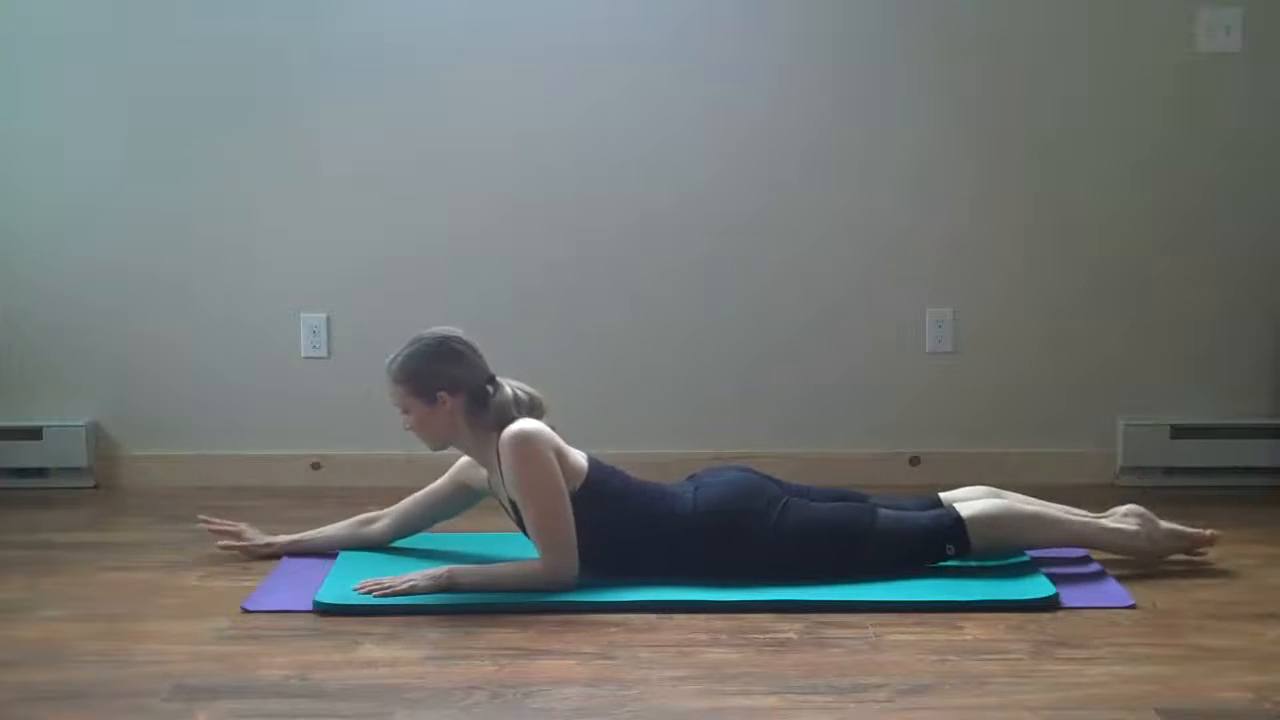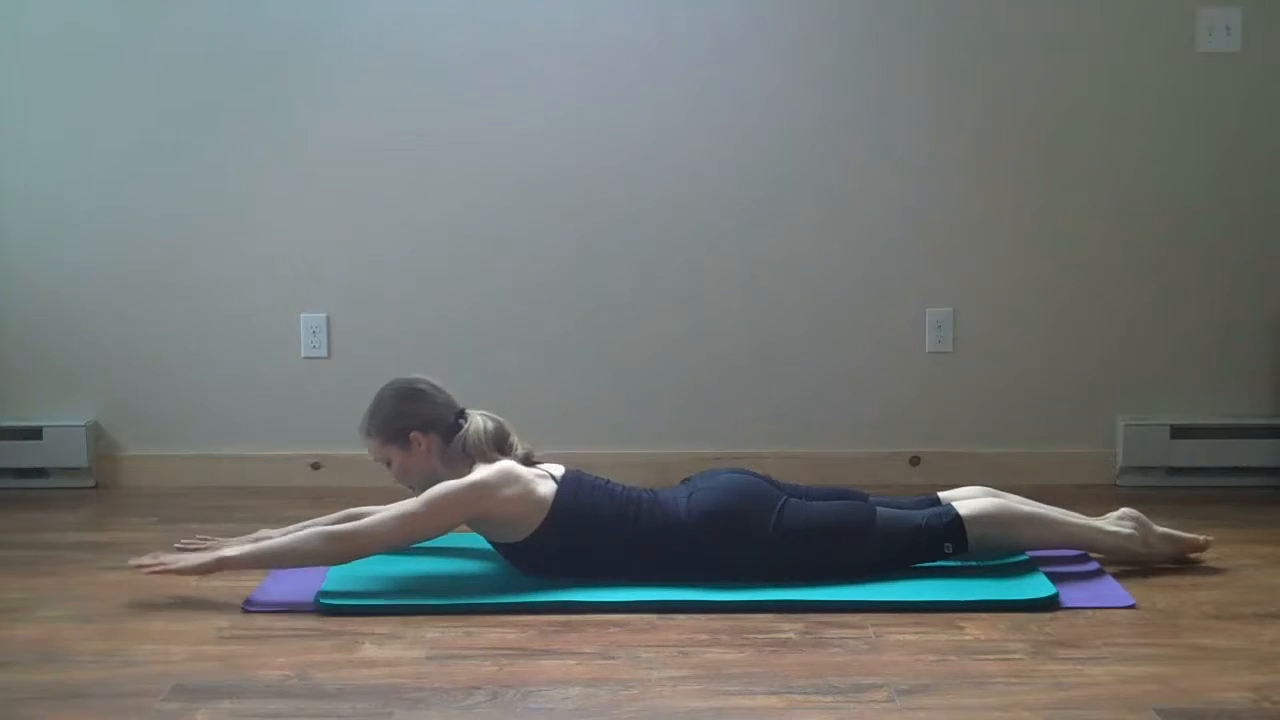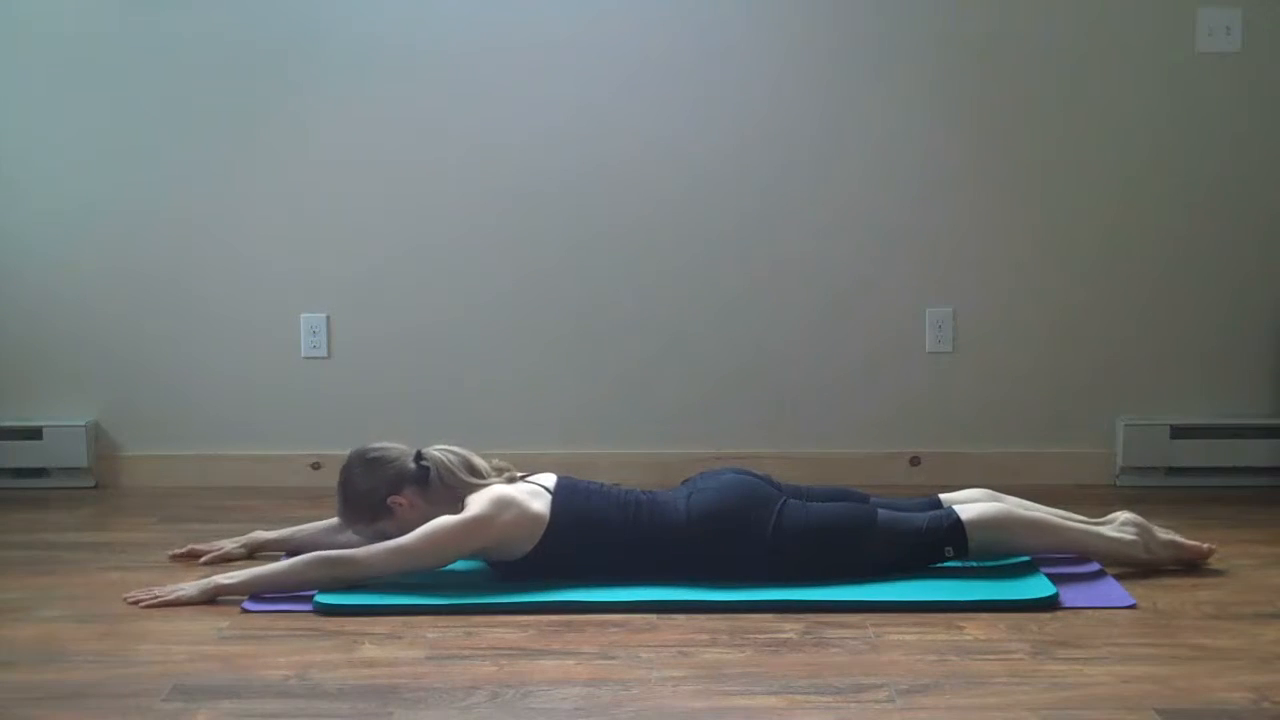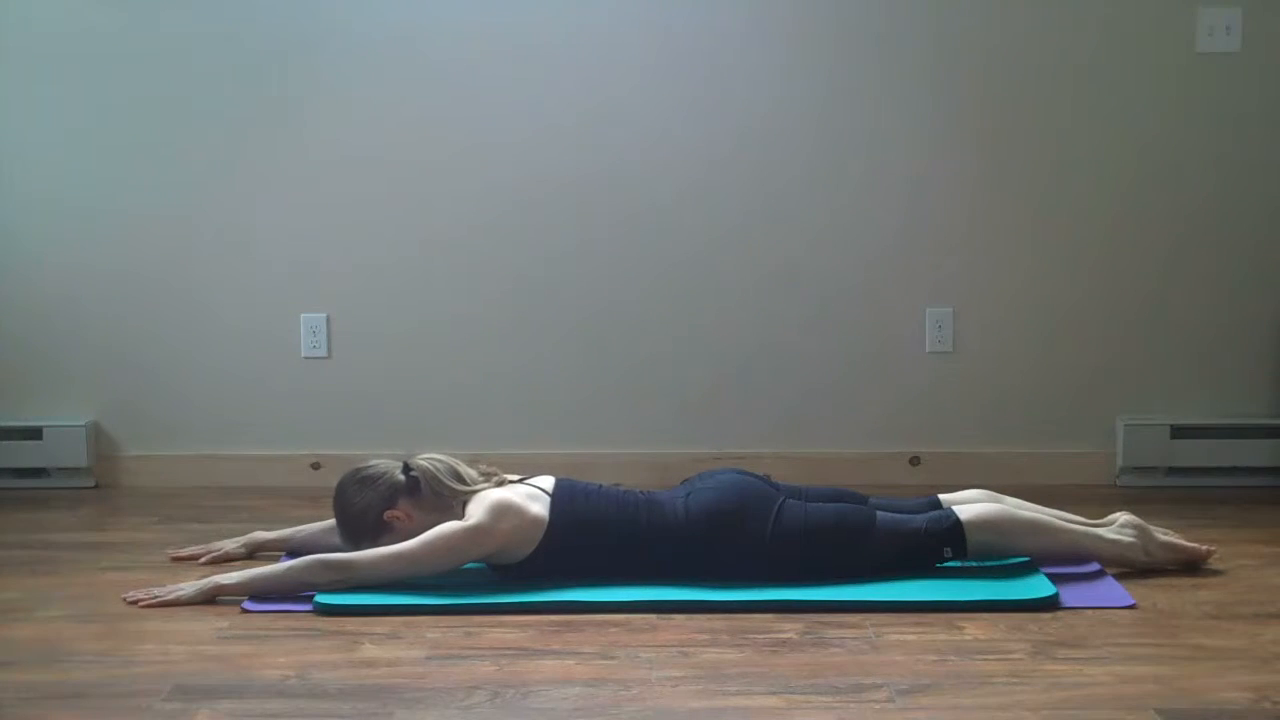
dt=0.7s
person 1, frame 1
left shoulder: (520, 443)
right shoulder: (486, 458)
left elbow: (561, 568)
right elbow: (388, 522)
left wrist: (440, 579)
right wrist: (282, 542)
left hip: (734, 536)
right hip: (721, 506)
left knee: (933, 533)
right knee: (925, 509)
left ankle: (1126, 531)
right ankle: (1113, 521)
person 1, frame 2
left shoulder: (477, 494)
right shoulder: (482, 469)
left elbow: (346, 542)
right elbow: (366, 517)
left wrist: (213, 560)
right wrist: (238, 535)
left hip: (729, 542)
right hip: (722, 507)
left knee: (928, 532)
right knee: (919, 514)
left ankle: (1121, 534)
right ankle: (1111, 521)
person 1, frame 3
left shoulder: (476, 522)
right shoulder: (475, 483)
left elbow: (346, 563)
right elbow: (354, 527)
left wrist: (215, 589)
right wrist: (250, 540)
left hip: (733, 541)
right hip: (722, 506)
left knee: (932, 536)
right knee: (928, 511)
left ankle: (1121, 539)
right ankle: (1108, 525)
person 1, frame 4
left shoulder: (482, 525)
right shoulder: (483, 485)
left elbow: (349, 565)
right elbow: (353, 525)
left wrist: (216, 587)
right wrist: (253, 538)
left hip: (731, 538)
right hip: (721, 504)
left knee: (933, 534)
right knee: (929, 512)
left ankle: (1120, 540)
right ankle: (1109, 525)
